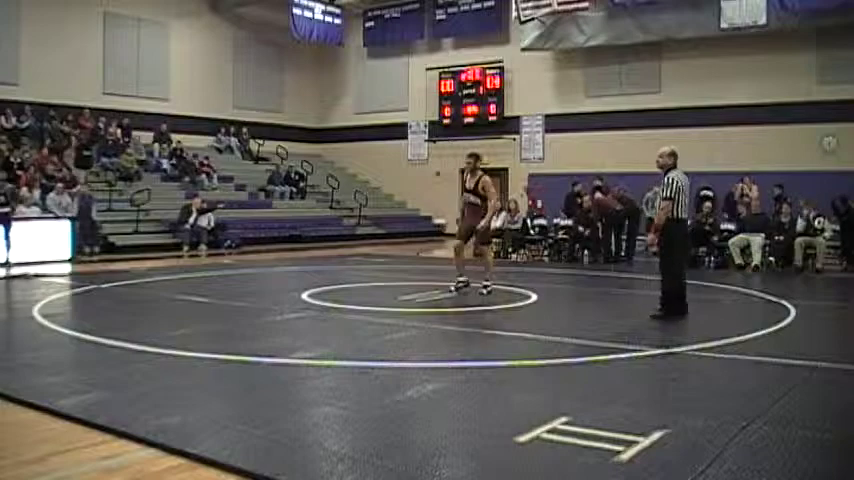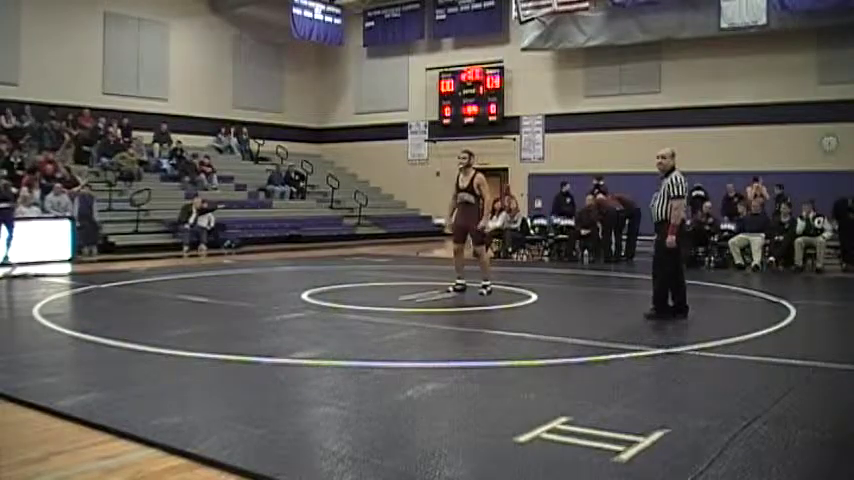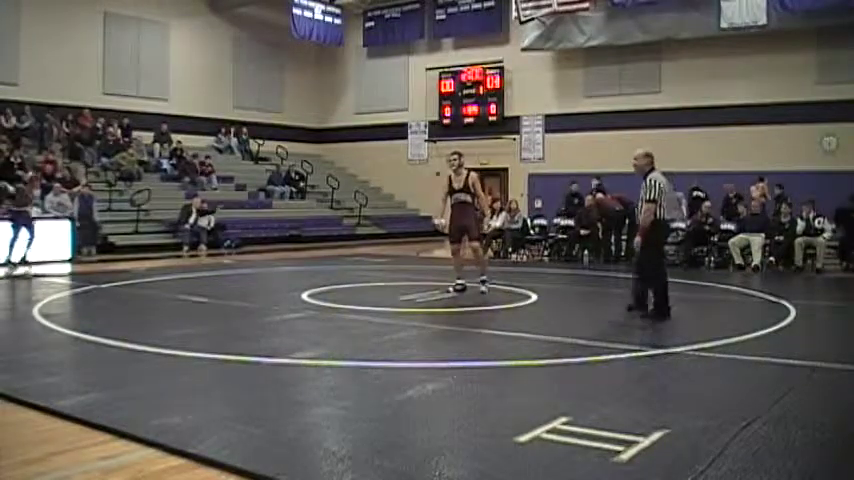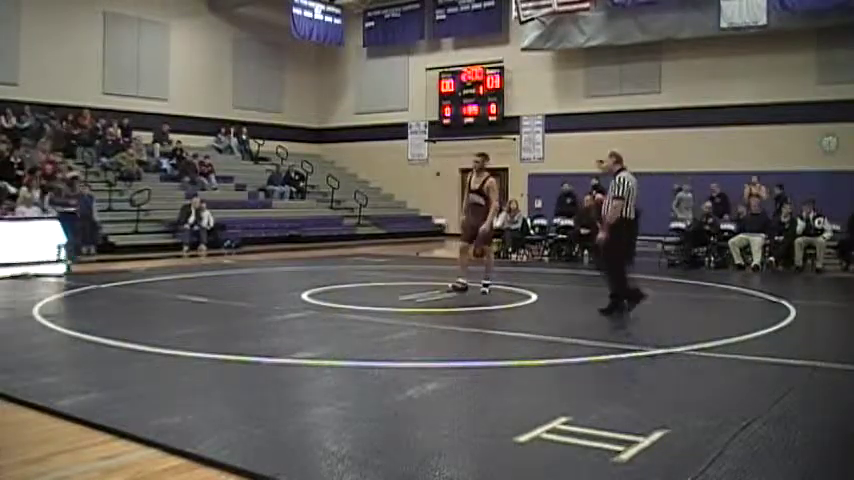
dt=0.7s
person 1, frame 1
left shoulder: (670, 178)
right shoulder: (681, 176)
left elbow: (665, 208)
left wrist: (653, 231)
left hip: (671, 228)
right hip: (681, 227)
left knee: (668, 269)
right knee: (677, 269)
left ankle: (669, 309)
right ankle: (679, 307)
person 1, frame 2
left shoulder: (675, 178)
right shoulder: (666, 179)
left elbow: (677, 208)
left wrist: (671, 233)
left hip: (669, 229)
right hip: (667, 229)
left knee: (661, 269)
right knee: (674, 270)
left ankle: (661, 308)
right ankle: (679, 307)
person 1, frame 3
left shoulder: (651, 180)
right shoulder: (654, 178)
left elbow: (649, 210)
left wrist: (640, 234)
left hip: (653, 229)
right hip: (654, 228)
left knee: (654, 270)
right knee: (642, 266)
left ankle: (661, 309)
right ankle: (640, 302)
person 1, frame 4
left shoulder: (620, 178)
right shoulder: (627, 177)
left elbow: (617, 207)
left wrist: (604, 229)
left hip: (618, 227)
right hip: (624, 226)
left knee: (609, 265)
right knee: (617, 266)
left ankle: (631, 294)
right ankle: (617, 303)
person 2, frame 1
left shoulder: (485, 180)
right shoulder: (466, 176)
left elbow: (493, 200)
left wrist: (486, 219)
right wrist: (461, 213)
left hip: (481, 218)
right hip: (468, 217)
left knee: (484, 250)
right knee: (457, 246)
left ankle: (488, 283)
right ankle: (461, 279)
person 2, frame 2
left shoulder: (478, 177)
right shoulder: (458, 177)
left elbow: (487, 198)
left wrist: (485, 219)
right wrist: (449, 217)
left hip: (474, 217)
right hip: (459, 217)
left knee: (480, 250)
right knee: (457, 249)
left ankle: (487, 283)
right ankle: (460, 282)
person 2, frame 3
left shoulder: (472, 176)
right shoulder: (449, 179)
left elbow: (481, 197)
right elbow: (444, 199)
left wrist: (487, 215)
right wrist: (440, 217)
left hip: (470, 214)
right hip: (455, 216)
left knee: (476, 246)
right knee: (455, 249)
left ankle: (483, 277)
right ankle: (460, 282)
person 2, frame 4
left shoulder: (490, 181)
right shoulder: (470, 177)
left elbow: (495, 204)
left wrist: (487, 223)
right wrist: (463, 214)
left hip: (484, 218)
right hip: (470, 217)
left knee: (486, 250)
right knee: (463, 248)
left ankle: (486, 282)
right ankle: (462, 282)
